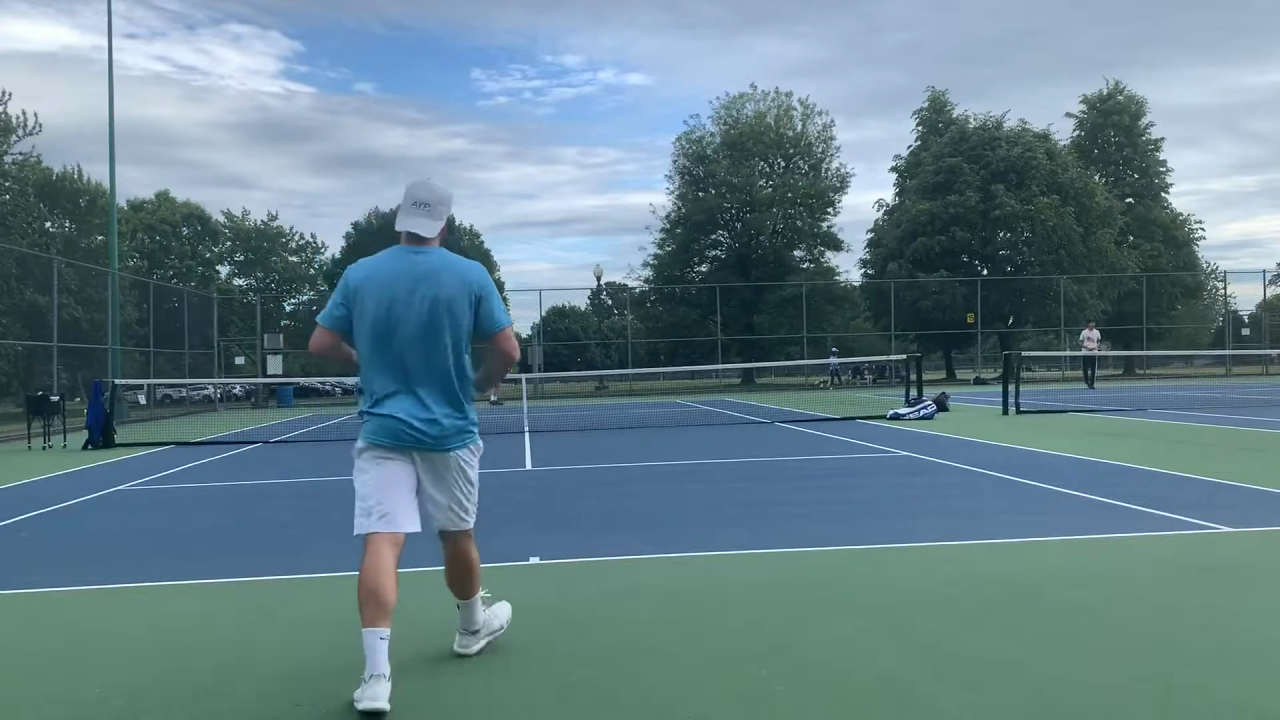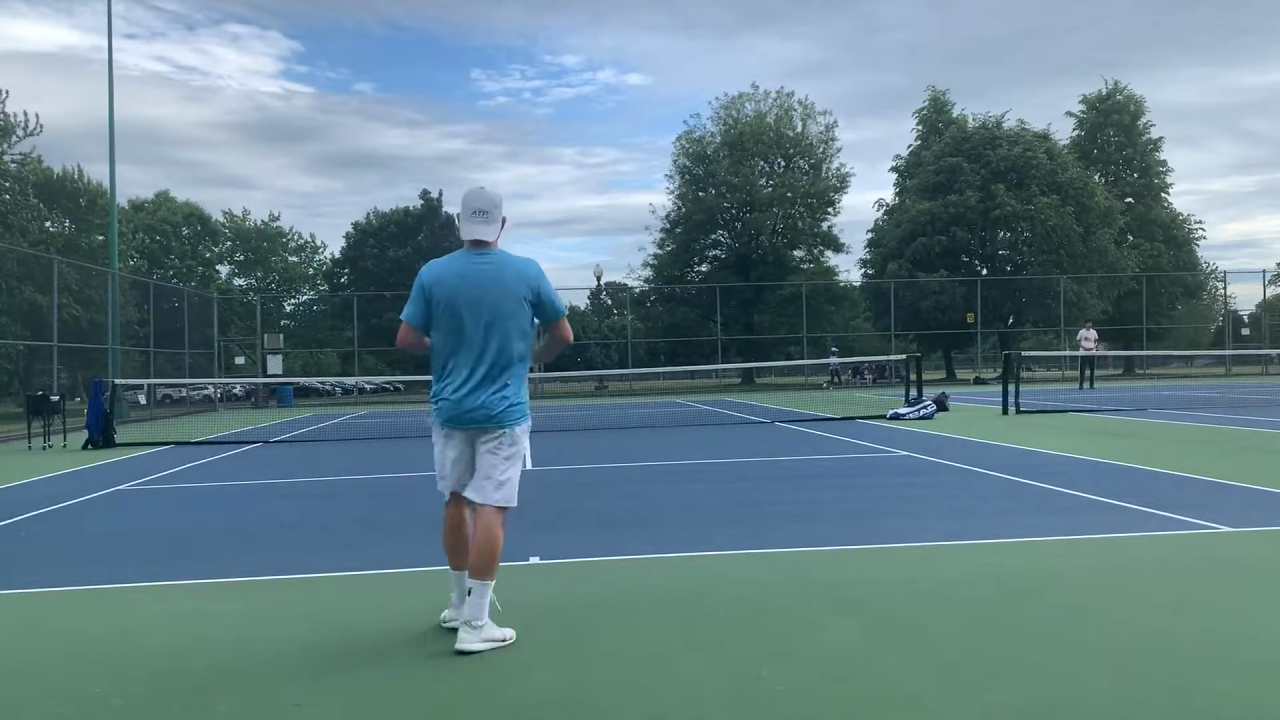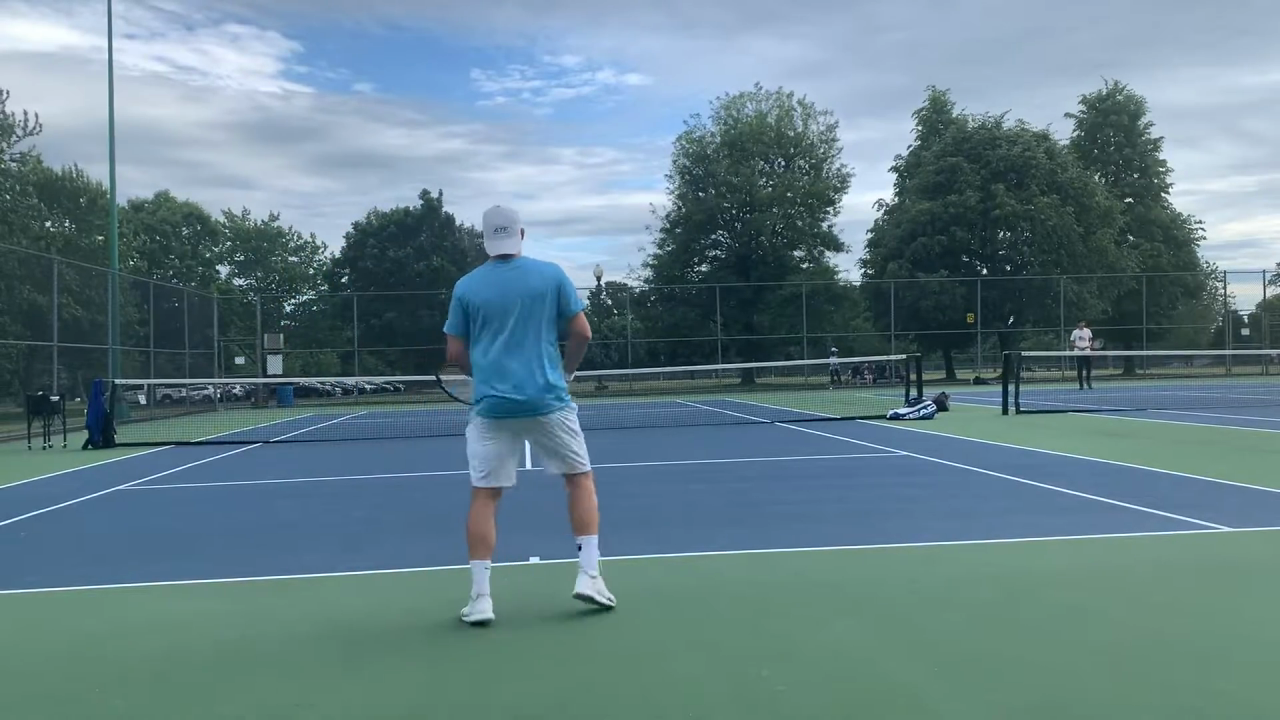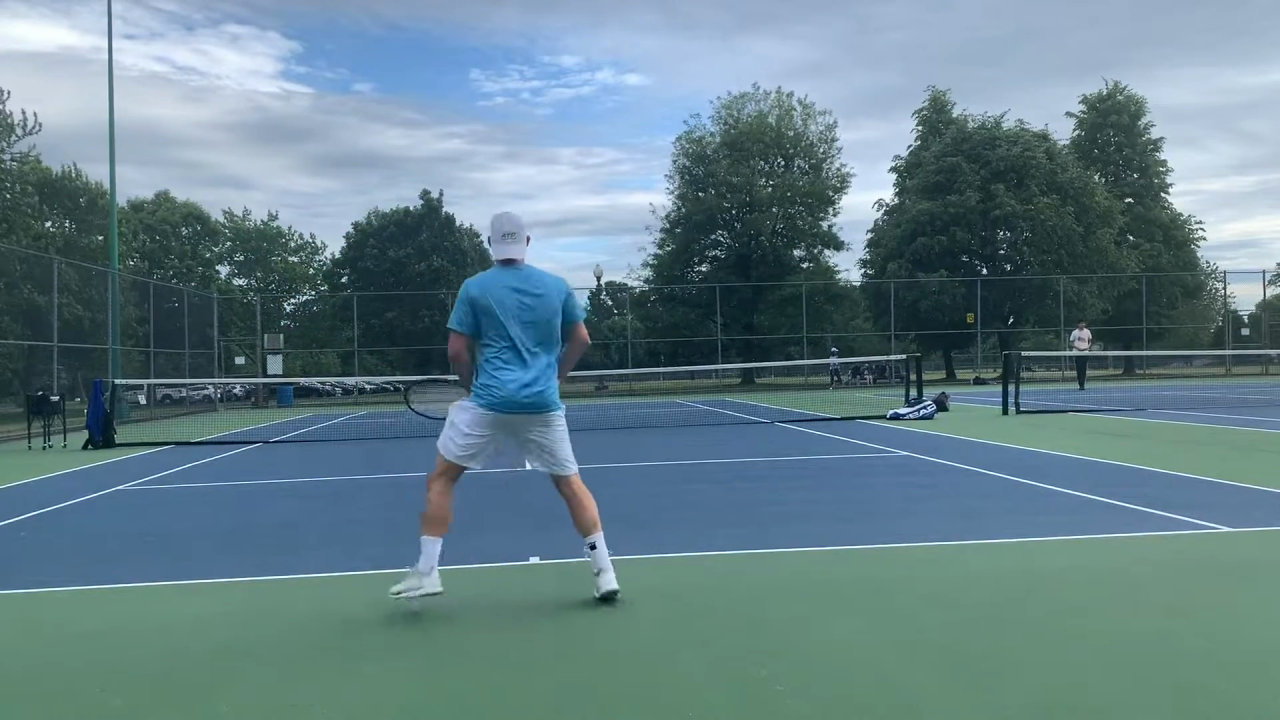
dt=0.5s
person 1, frame 1
left shoulder: (359, 274)
right shoulder: (471, 276)
left elbow: (321, 344)
right elbow: (508, 351)
right wrist: (477, 387)
left hip: (383, 431)
right hip: (451, 431)
left knee: (382, 543)
right knee: (457, 537)
left ankle: (376, 675)
right ankle: (472, 629)
person 1, frame 2
left shoulder: (431, 274)
right shoulder: (528, 272)
left elbow: (405, 340)
right elbow: (563, 336)
left hip: (451, 411)
right hip: (504, 412)
left knee: (456, 503)
right knee: (490, 510)
left ankle: (463, 604)
right ankle: (475, 624)
person 1, frame 3
left shoulder: (466, 286)
right shoulder: (551, 274)
left elbow: (455, 354)
right elbow: (581, 332)
right wrist: (565, 370)
left hip: (492, 406)
right hip: (547, 399)
left knee: (484, 497)
right knee: (580, 479)
left ankle: (480, 598)
right ankle: (589, 576)
person 1, frame 4
left shoulder: (474, 288)
right shoulder: (556, 286)
left elbow: (457, 351)
right elbow: (581, 341)
left hip: (489, 403)
right hip: (541, 404)
left knee: (442, 478)
right knee: (570, 484)
left ankle: (425, 573)
right ankle: (604, 573)
